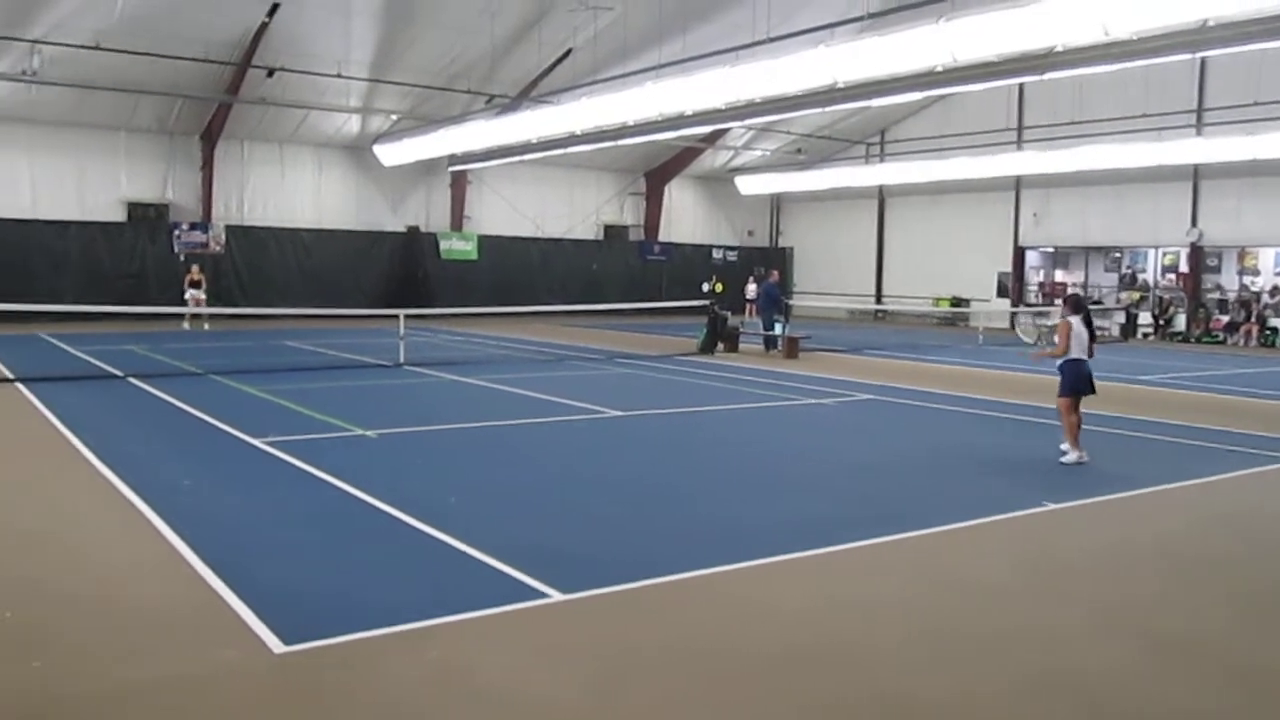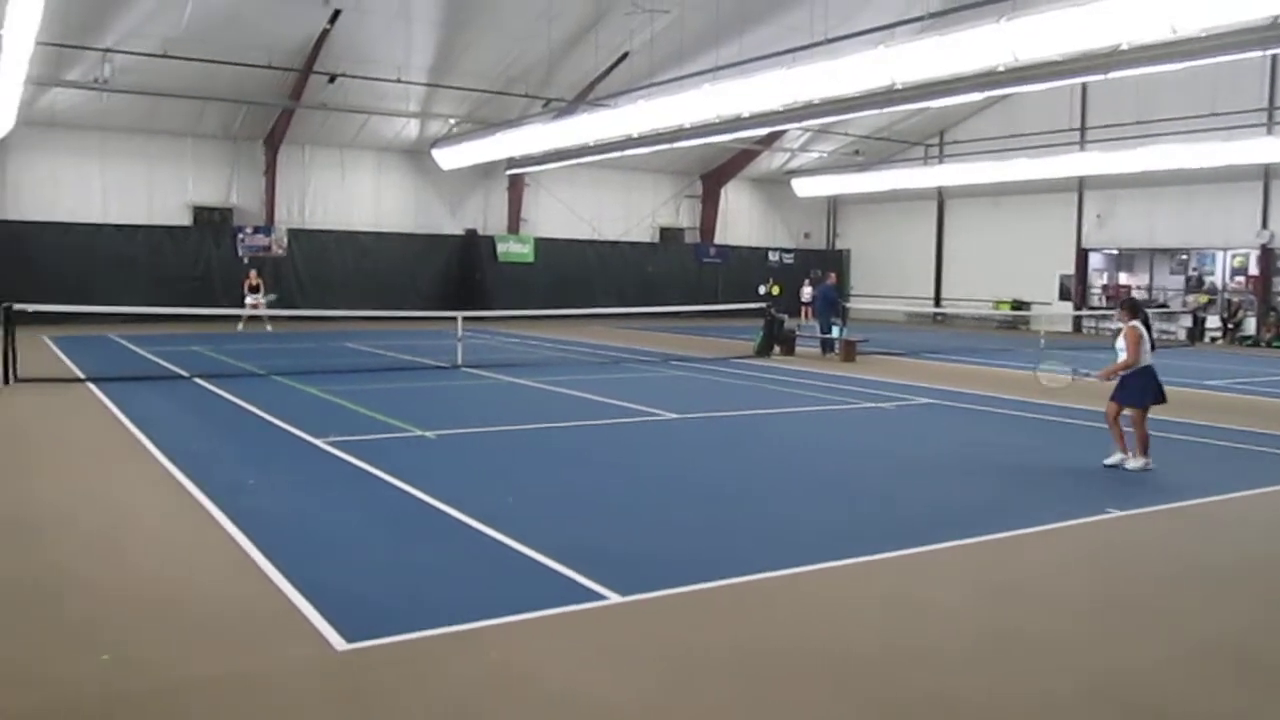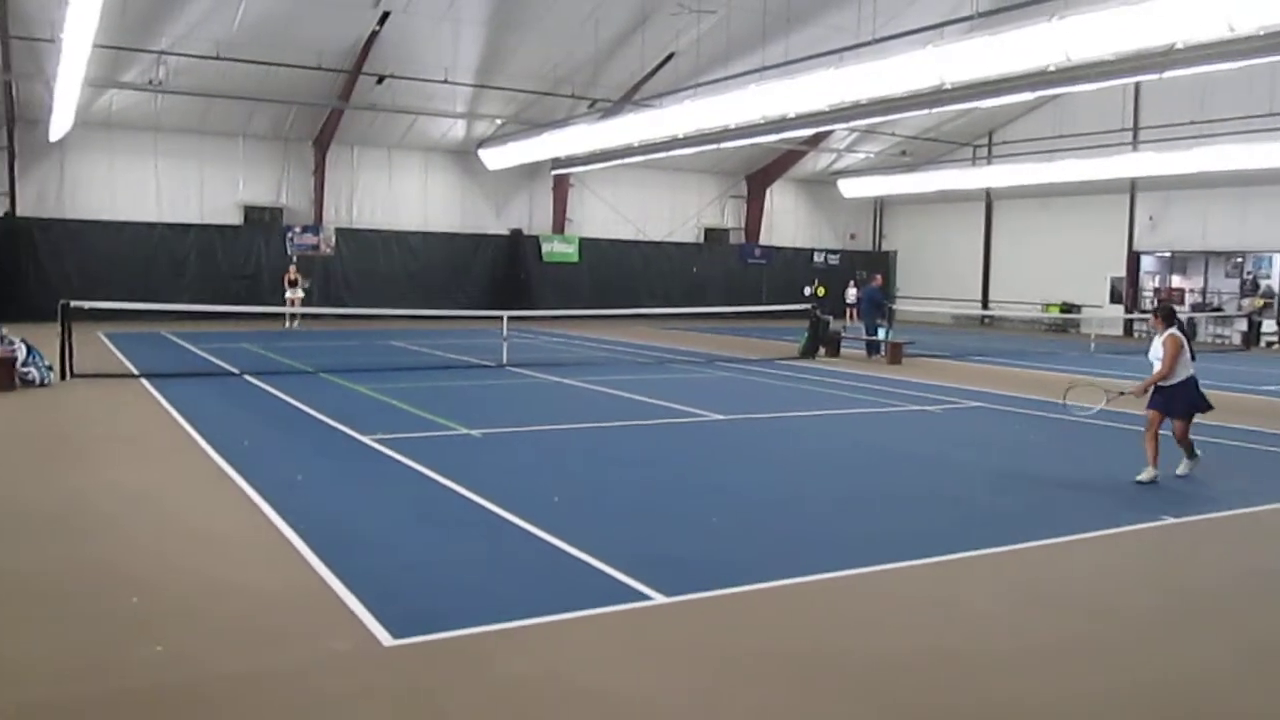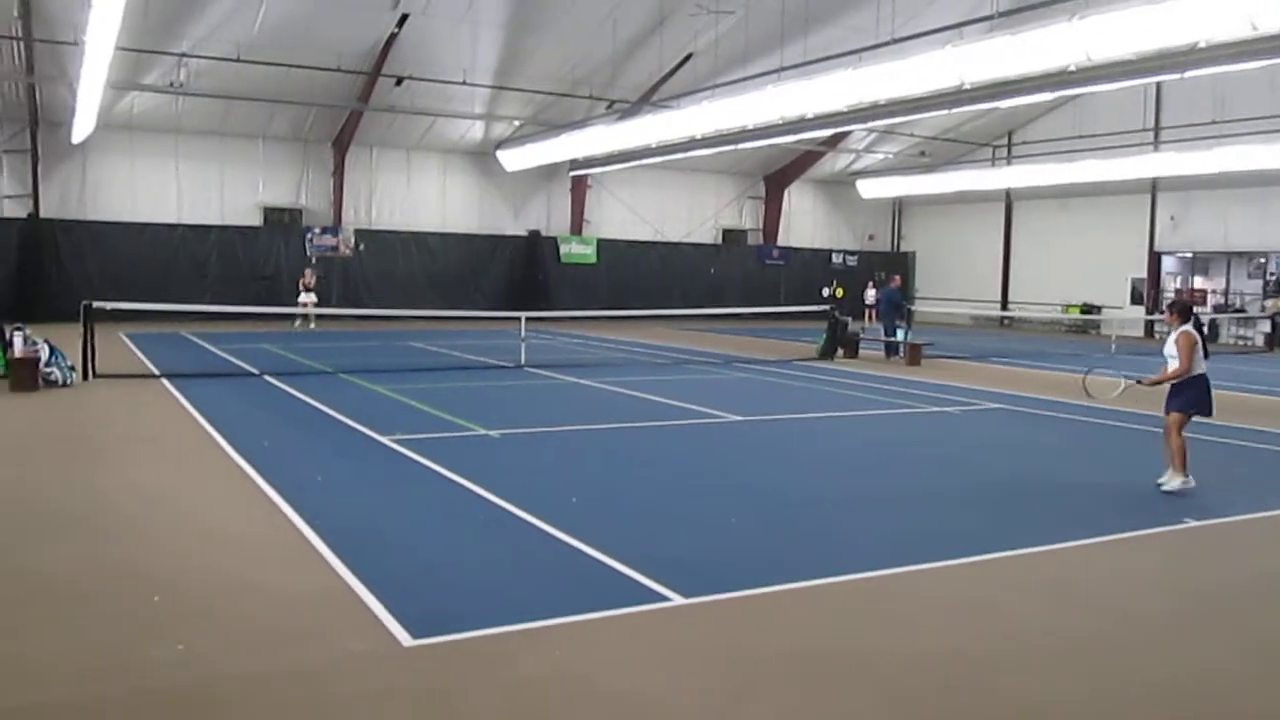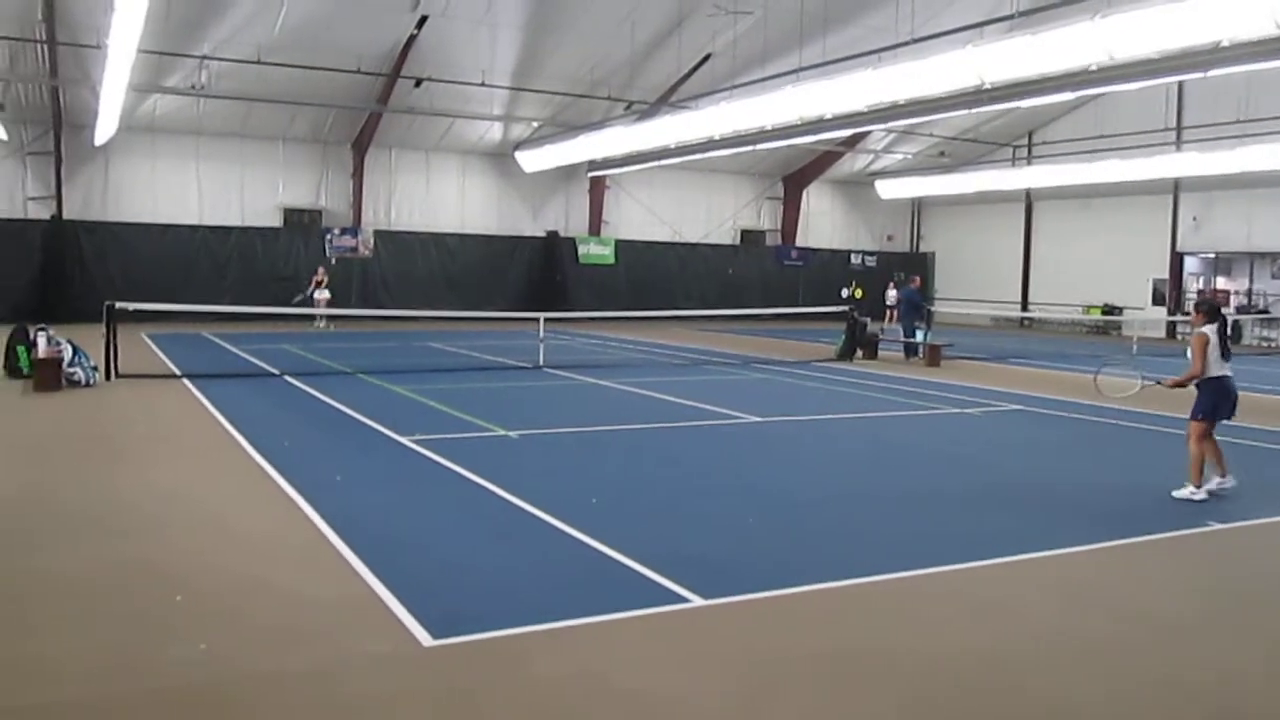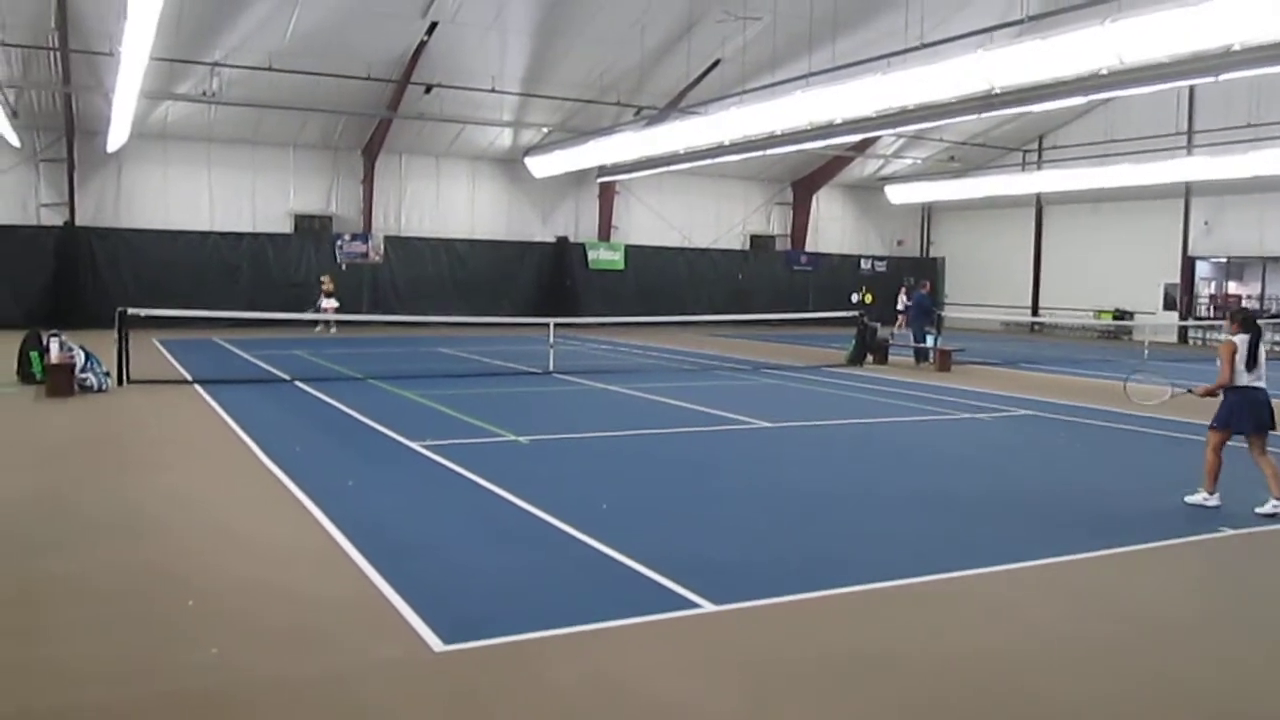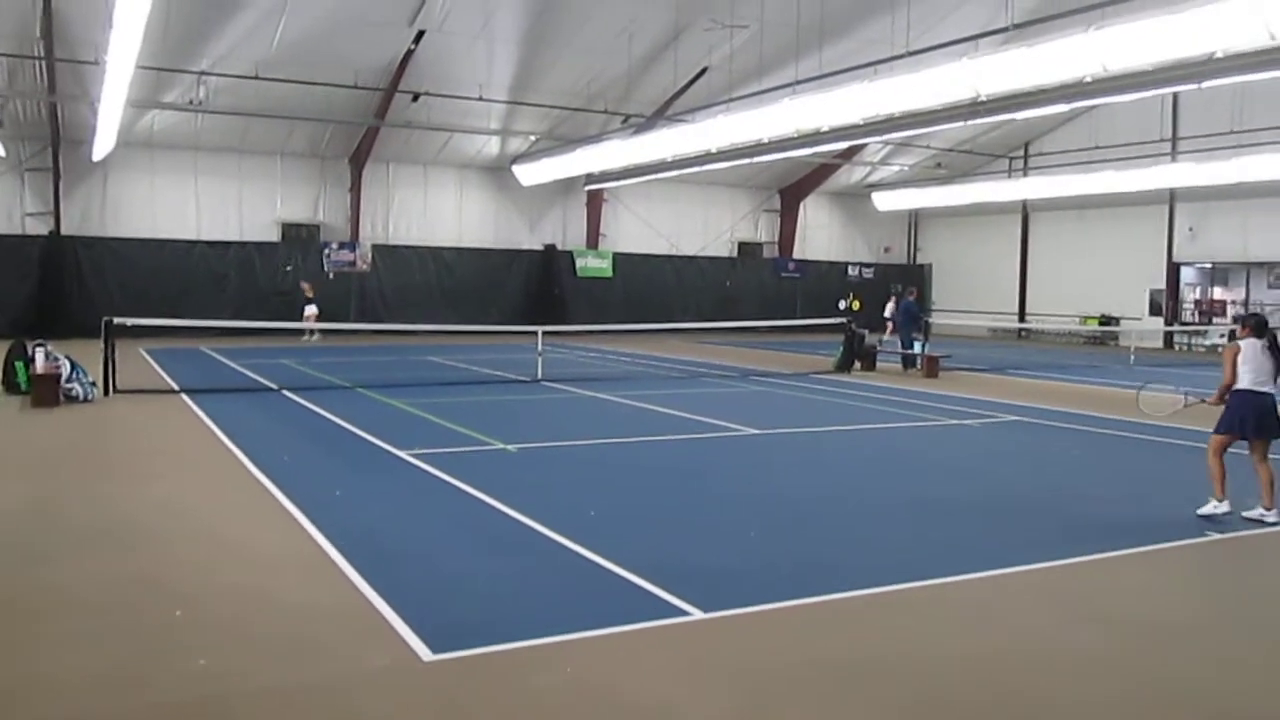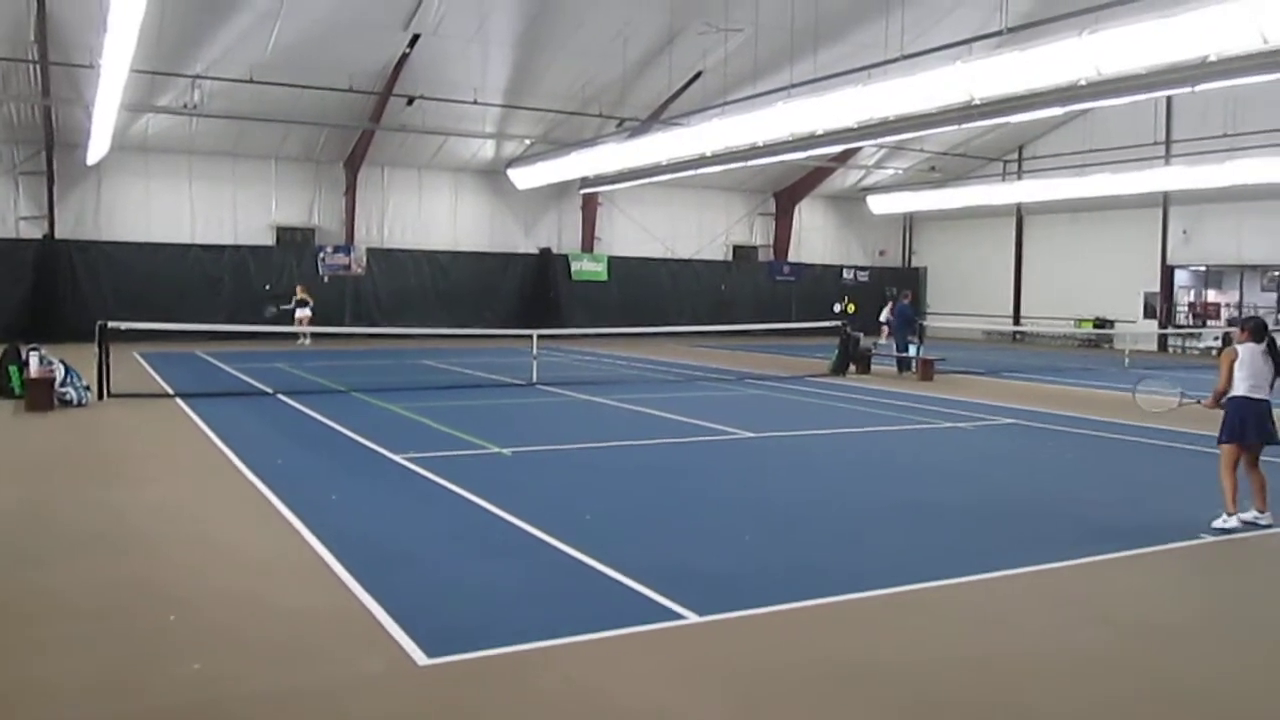
dt=0.3s
person 1, frame 1
left shoulder: (1065, 323)
right shoulder: (1084, 324)
left elbow: (1061, 351)
right elbow: (1090, 353)
left wrist: (1043, 353)
left hip: (1071, 369)
right hip: (1082, 368)
left knee: (1064, 411)
right knee: (1073, 409)
left ankle: (1078, 452)
right ankle: (1073, 444)
person 1, frame 2
left shoulder: (1132, 330)
right shoulder: (1129, 329)
left elbow: (1132, 361)
left wrist: (1108, 371)
right wrist: (1113, 371)
left hip: (1142, 378)
right hip: (1128, 378)
left knee: (1137, 421)
right knee: (1111, 414)
left ankle: (1144, 459)
right ankle: (1122, 453)
person 1, frame 3
left shoulder: (1172, 338)
right shoulder: (1158, 338)
left elbow: (1166, 371)
left wrist: (1144, 385)
right wrist: (1148, 385)
left hip: (1183, 388)
right hip: (1163, 389)
left knee: (1179, 434)
right knee: (1150, 425)
left ankle: (1191, 456)
right ankle: (1151, 470)
person 1, frame 4
left shoulder: (1185, 335)
right shoulder: (1176, 335)
left elbow: (1184, 369)
left wrist: (1157, 379)
right wrist: (1160, 377)
left hip: (1193, 386)
right hip: (1181, 387)
left knee: (1174, 428)
right knee: (1170, 429)
left ankle: (1183, 476)
right ankle: (1174, 471)
person 1, frame 5
left shoulder: (1200, 335)
right shoulder: (1216, 333)
left elbow: (1197, 371)
left wrist: (1176, 381)
right wrist: (1184, 381)
left hip: (1212, 389)
right hip: (1223, 386)
left knee: (1194, 437)
right knee: (1204, 435)
left ankle: (1196, 488)
right ankle: (1222, 476)
person 1, frame 6
left shoulder: (1229, 344)
right shoulder: (1258, 344)
left elbow: (1226, 379)
left wrist: (1206, 390)
right wrist: (1216, 390)
left hip: (1238, 400)
right hip: (1260, 398)
left knee: (1213, 446)
right knee: (1260, 452)
left ankle: (1209, 494)
person 1, frame 7
left shoulder: (1234, 347)
left elbow: (1228, 380)
left wrist: (1219, 397)
left hip: (1243, 402)
left knee: (1215, 451)
right knee: (1260, 459)
left ankle: (1219, 501)
person 1, frame 8
left shoulder: (1232, 352)
right shoulder: (1269, 356)
left elbow: (1223, 387)
right elbow: (1265, 387)
left wrist: (1213, 401)
left hip: (1240, 410)
right hip: (1262, 410)
left knee: (1227, 466)
right knee: (1251, 464)
left ankle: (1230, 516)
right ankle: (1262, 512)
